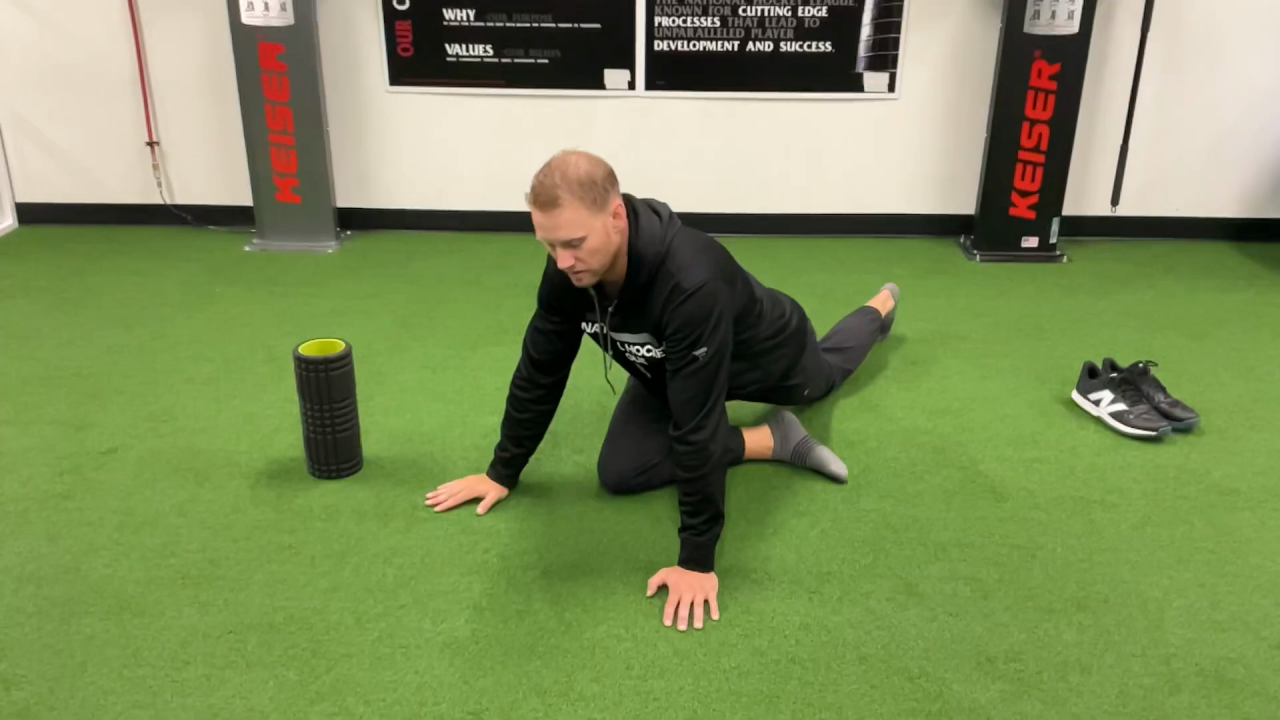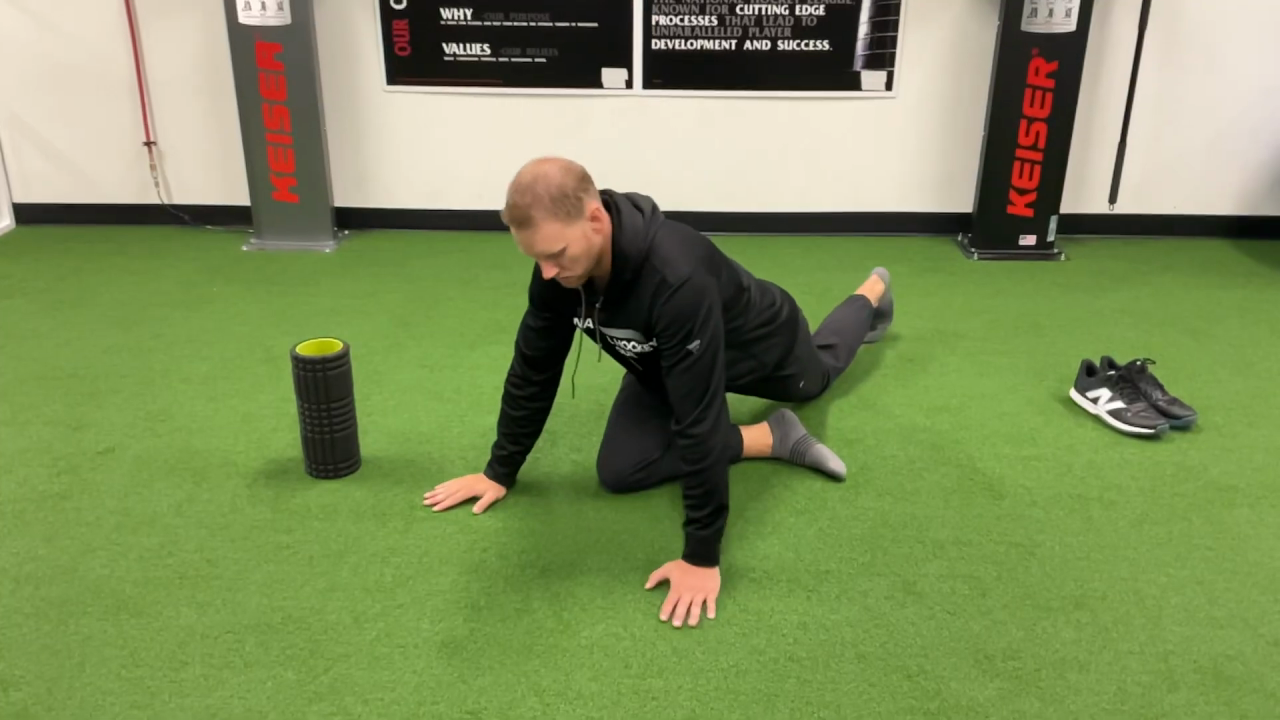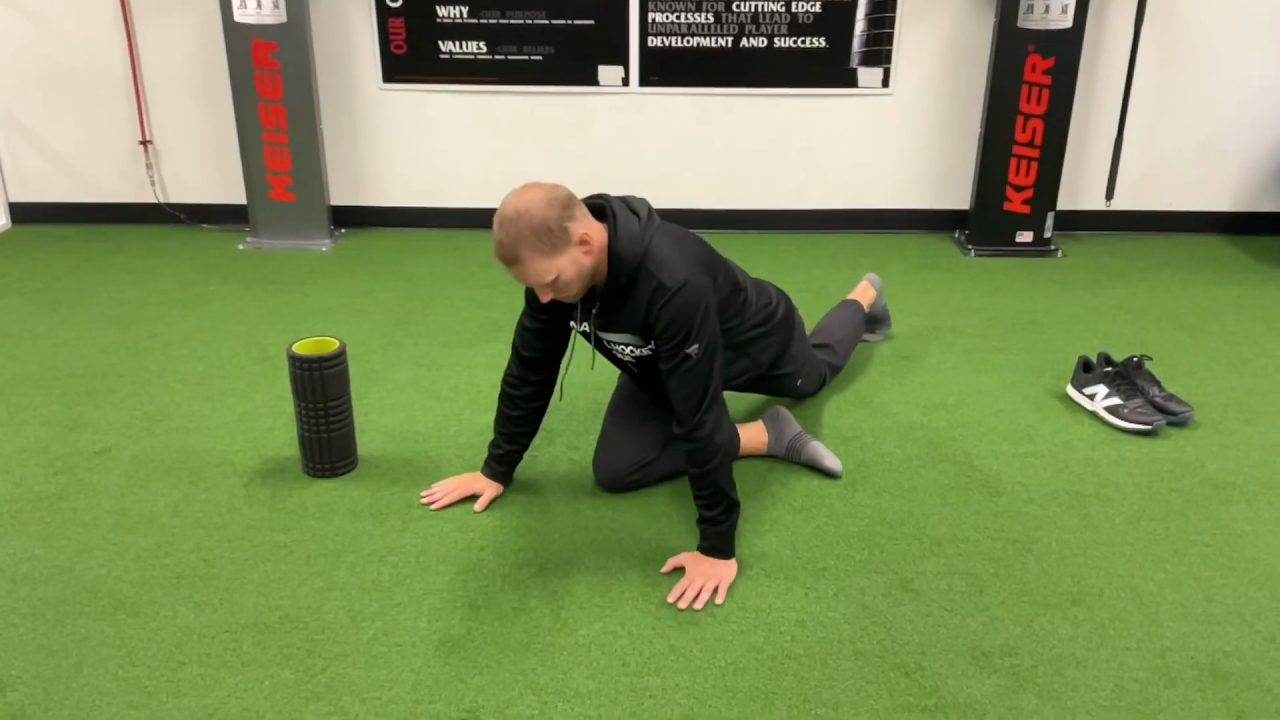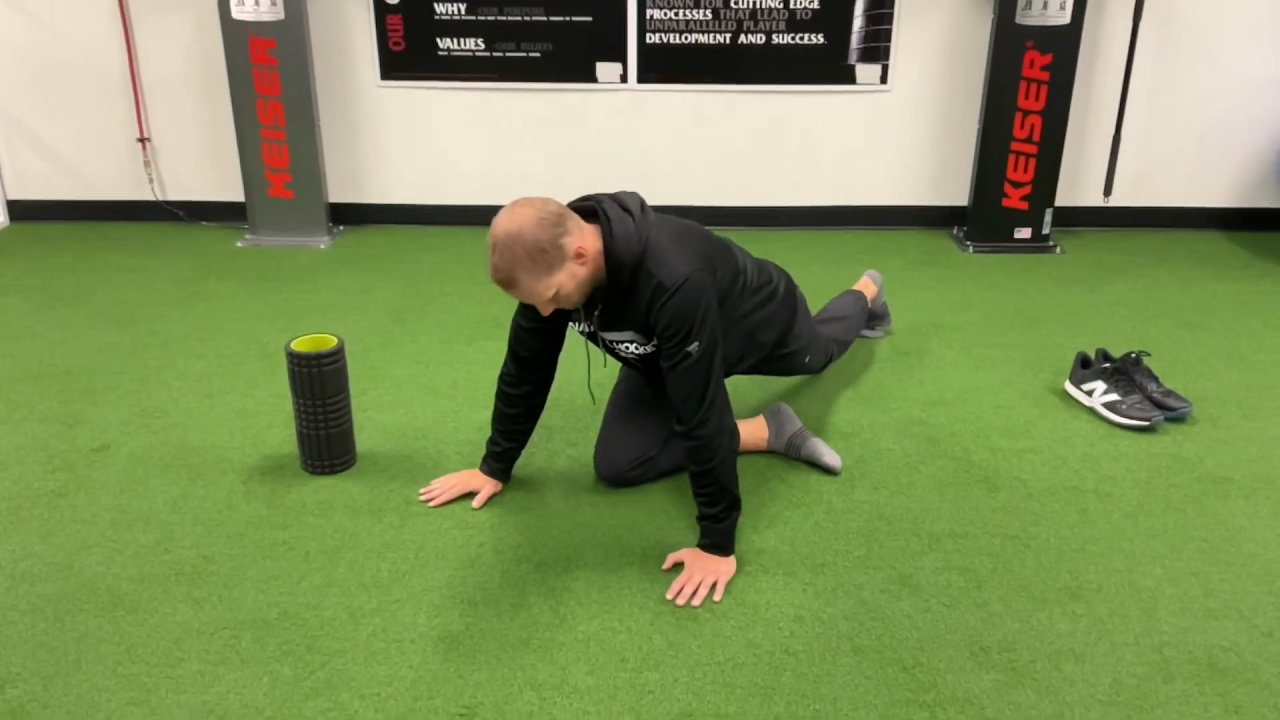
dt=0.2s
person 1, frame 1
left shoulder: (691, 283)
right shoulder: (569, 272)
left elbow: (697, 424)
right elbow: (539, 371)
left wrist: (697, 560)
right wrist: (501, 473)
left hip: (767, 356)
left knee: (825, 372)
right knee: (618, 471)
left ankle: (880, 306)
right ankle: (772, 440)
person 1, frame 2
left shoulder: (677, 277)
right shoulder: (558, 266)
left elbow: (698, 416)
right elbow: (534, 368)
left wrist: (701, 556)
right wrist: (499, 472)
left hip: (760, 347)
left knee: (820, 372)
right knee: (618, 469)
left ankle: (872, 293)
right ankle: (772, 439)
person 1, frame 3
left shoulder: (674, 282)
right shoulder: (553, 264)
left elbow: (699, 416)
right elbow: (530, 369)
left wrist: (717, 548)
right wrist: (496, 469)
left hip: (757, 346)
left knee: (816, 369)
right knee: (614, 469)
left ankle: (864, 298)
right ankle: (767, 435)
person 1, frame 4
left shoulder: (674, 280)
right shoulder: (549, 262)
left elbow: (701, 410)
right elbow: (526, 368)
left wrist: (718, 543)
right wrist: (494, 467)
left hip: (761, 321)
left knee: (818, 350)
right knee: (616, 463)
left ankle: (866, 293)
right ankle: (768, 431)
